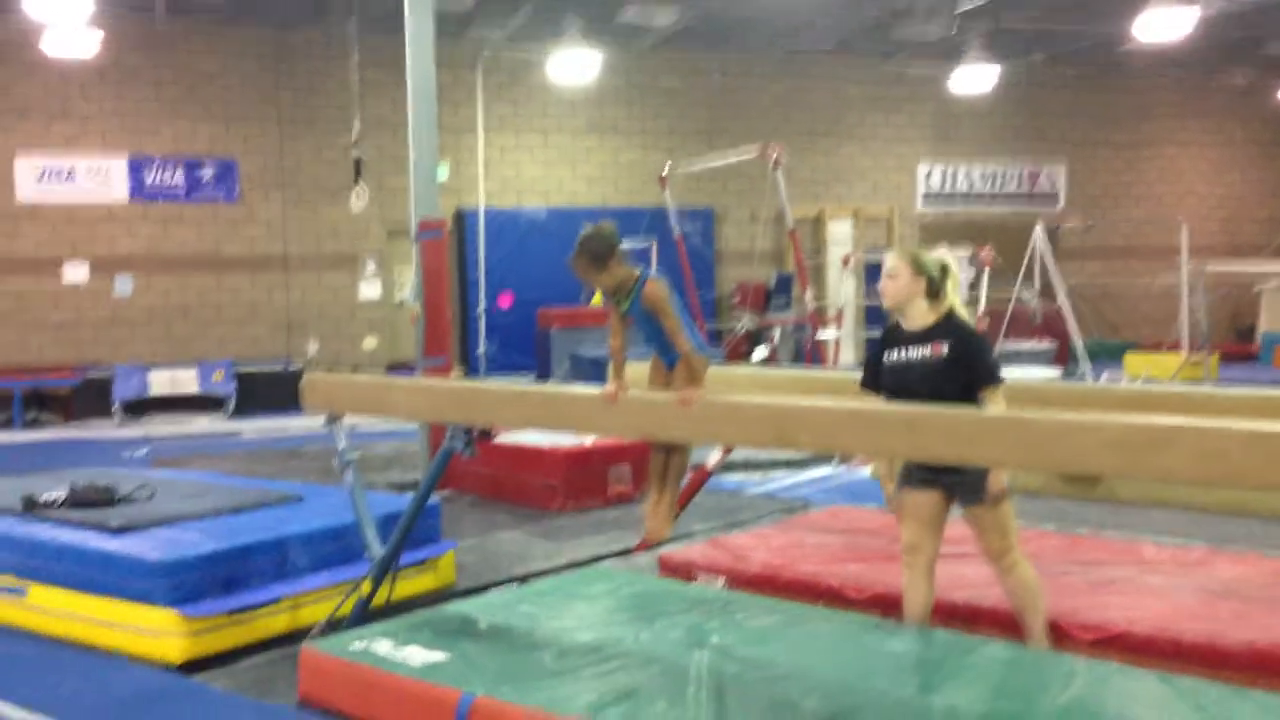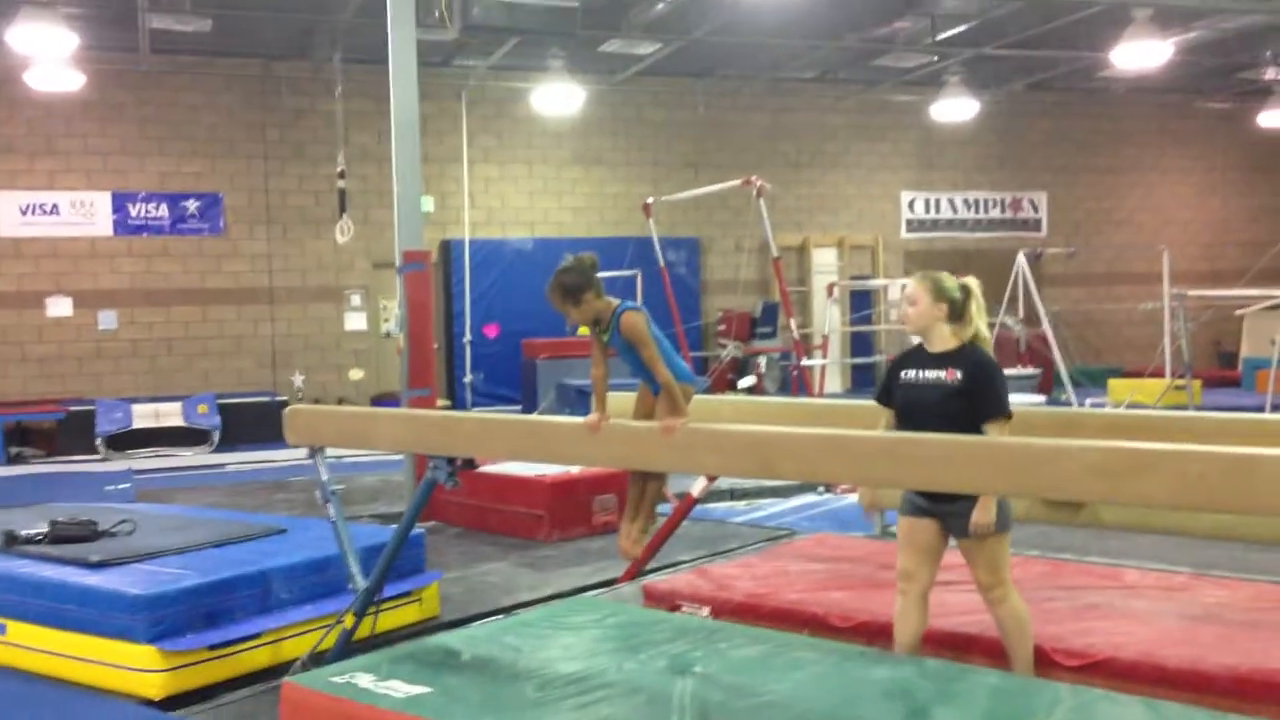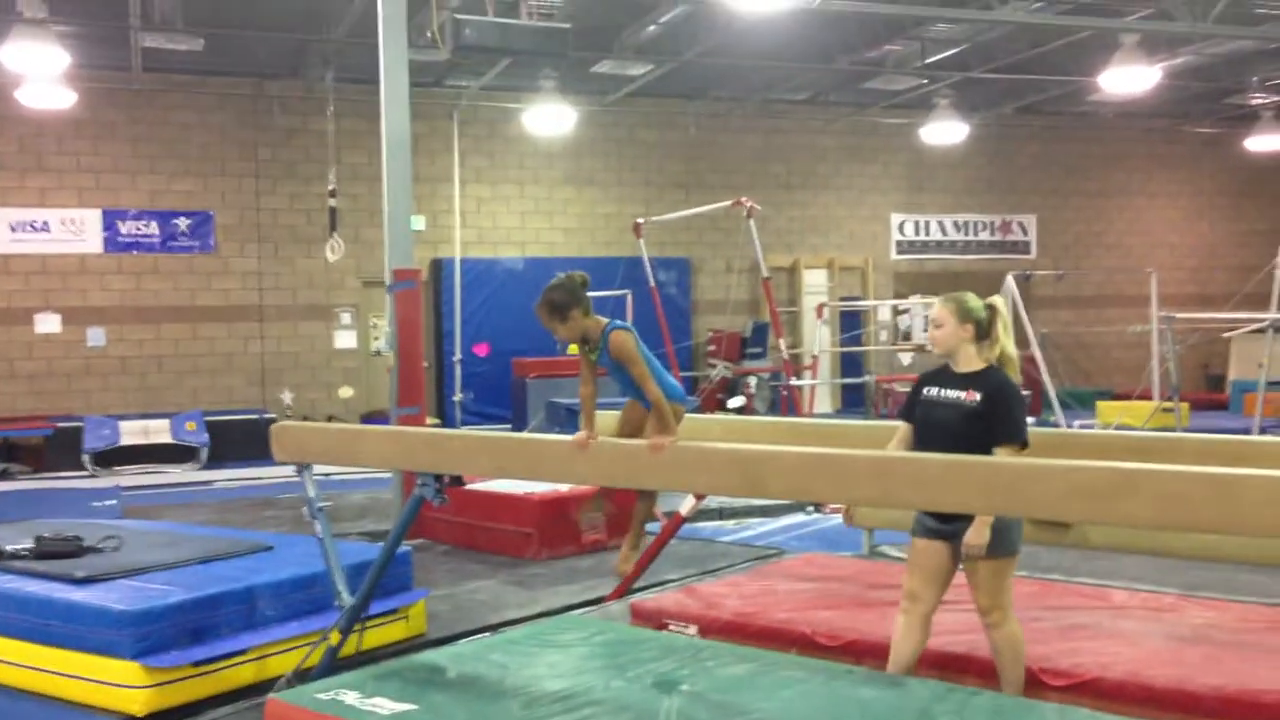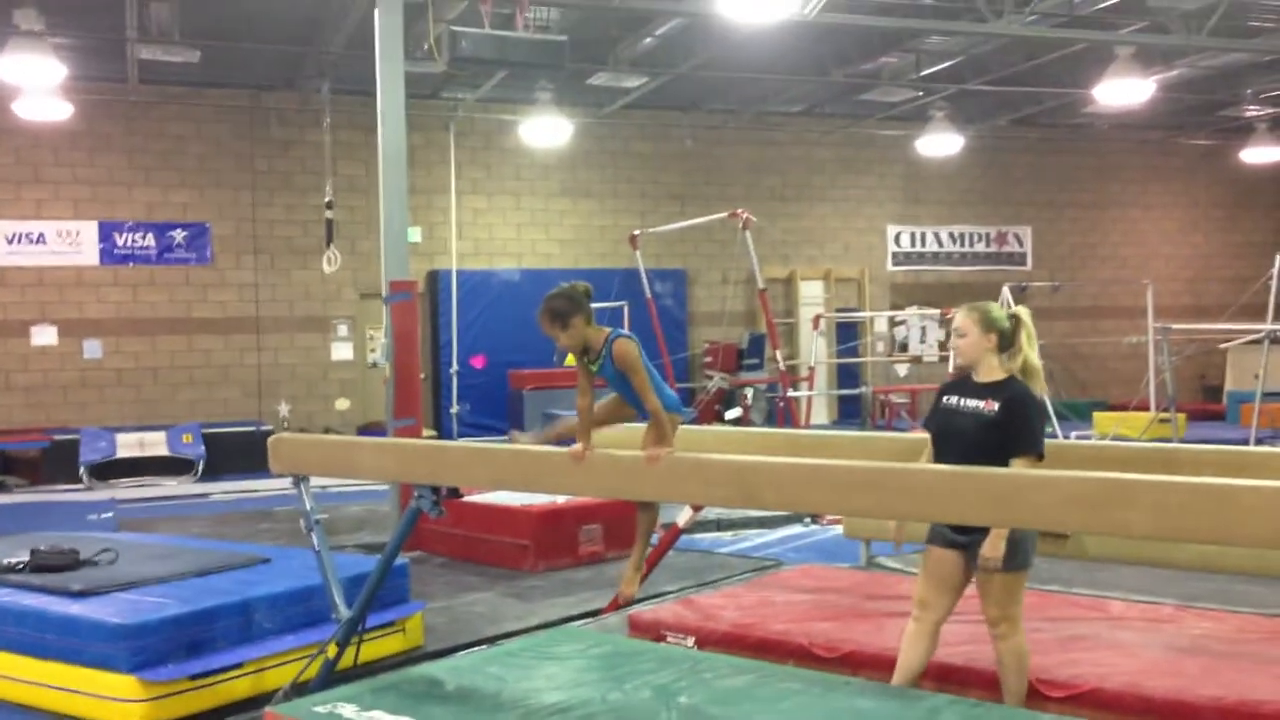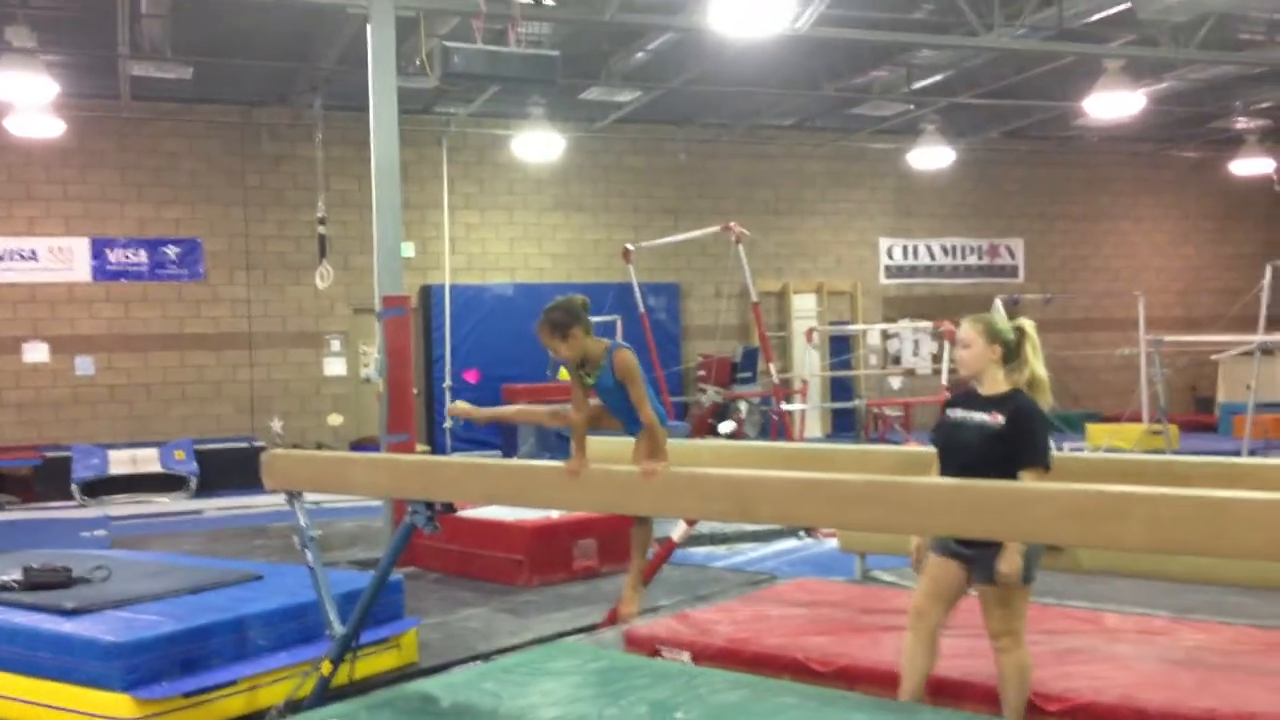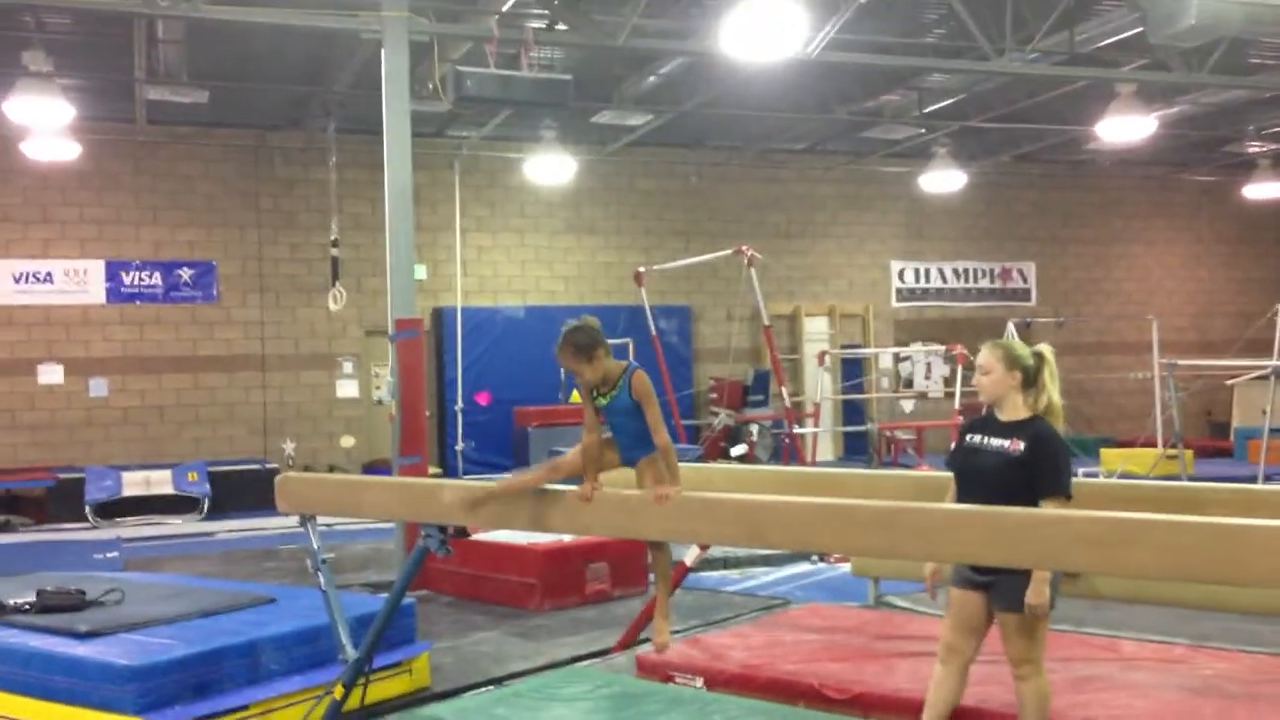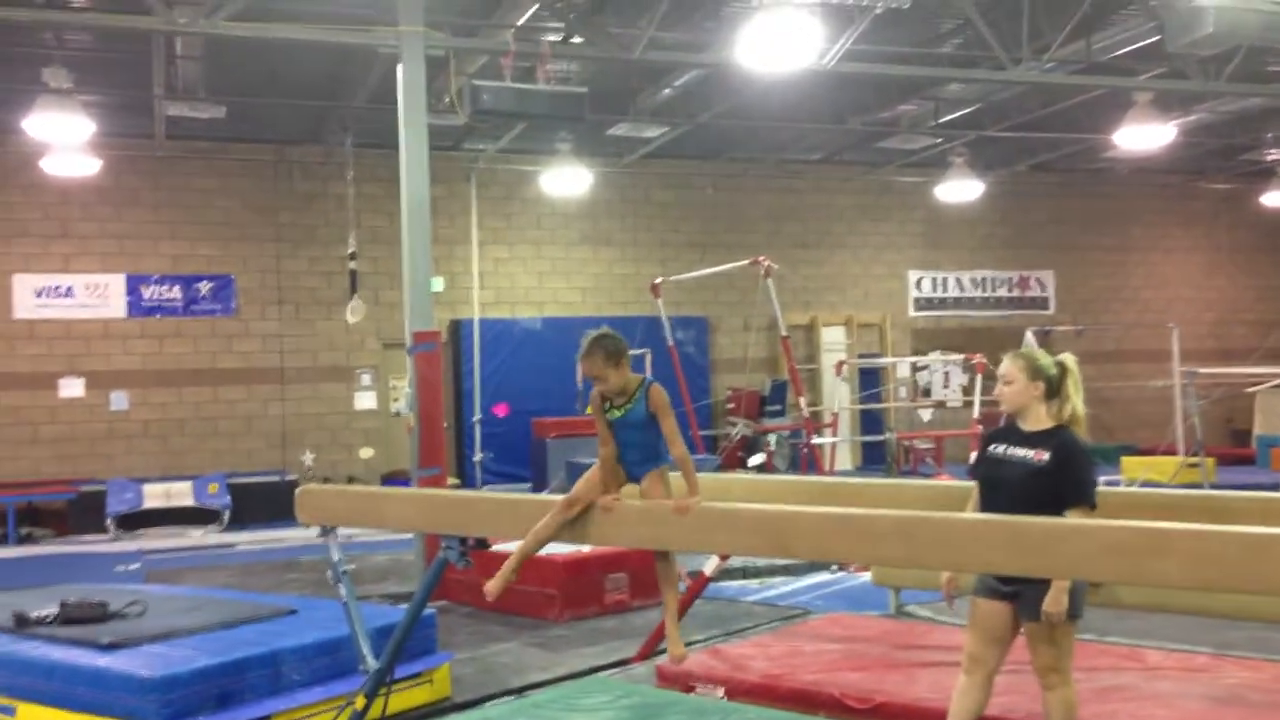
dt=0.2s
person 1, frame 1
left shoulder: (961, 337)
right shoulder: (888, 343)
left elbow: (993, 401)
left wrist: (998, 467)
right wrist: (886, 475)
left hip: (972, 464)
right hip: (920, 467)
left knee: (1004, 555)
right knee: (915, 554)
left ankle: (1039, 650)
person 1, frame 2
left shoulder: (978, 365)
right shoulder: (904, 364)
left elbow: (996, 437)
right elbow: (891, 428)
left wrist: (988, 500)
left hip: (970, 496)
right hip: (920, 495)
left knee: (995, 589)
right knee: (909, 582)
left ankle: (1026, 682)
person 1, frame 3
left shoulder: (1000, 388)
right shoulder: (929, 383)
right elbow: (904, 441)
left wrist: (984, 523)
left hip: (984, 518)
right hip: (933, 515)
left knee: (995, 613)
right knee: (914, 602)
person 1, frame 4
left shoulder: (1019, 399)
right shoulder: (950, 391)
left elbow: (1022, 474)
right elbow: (933, 455)
left wrist: (999, 534)
left hip: (999, 529)
right hip: (949, 524)
left knee: (1003, 624)
right knee: (924, 610)
person 1, frame 5
left shoulder: (1023, 411)
right shoulder: (956, 404)
left elbow: (1031, 487)
left wrist: (1015, 549)
right wrist: (922, 530)
left hip: (1001, 542)
right hip: (952, 536)
left knee: (1005, 637)
right knee: (921, 617)
person 1, frame 6
left shoulder: (1043, 439)
right shoulder: (973, 430)
right elbow: (956, 496)
left wrist: (1041, 579)
left hip: (1019, 570)
right hip: (972, 564)
left knee: (1025, 665)
right knee: (951, 654)
person 1, frame 7
left shoulder: (1067, 448)
right shoulder: (995, 440)
right elbow: (976, 506)
left wrist: (1061, 588)
left hip: (1045, 579)
right hip: (997, 573)
left knee: (1052, 675)
right knee: (975, 664)
person 2, frame 1
left shoulder: (651, 287)
right shoulder: (613, 291)
left elbow: (679, 338)
right elbow: (617, 338)
left wrist: (696, 384)
right wrist: (617, 381)
left hip: (689, 353)
right hip: (663, 355)
left ankle: (668, 503)
right ankle: (654, 499)
person 2, frame 2
left shoulder: (628, 318)
right shoulder: (596, 320)
left elbow: (660, 368)
right elbow: (599, 367)
left wrist: (678, 414)
right wrist: (600, 411)
left hip: (675, 380)
right hip: (650, 382)
left ankle: (641, 526)
right ankle: (629, 520)
person 2, frame 3
left shoulder: (617, 337)
right shoulder: (585, 338)
left elbow: (650, 387)
right elbow: (587, 386)
left wrist: (668, 432)
right wrist: (587, 430)
left hip: (667, 398)
right hip: (641, 397)
left ankle: (632, 543)
right ankle: (600, 498)
person 2, frame 4
left shoulder: (620, 346)
right shoulder: (582, 349)
left elbow: (650, 398)
right elbow: (584, 398)
left wrist: (663, 444)
right wrist: (583, 440)
left hip: (663, 408)
right hip: (632, 401)
right knee: (584, 419)
left ankle: (636, 564)
right ankle: (533, 440)
person 2, frame 5
left shoulder: (620, 357)
right shoulder: (577, 362)
left elbow: (646, 410)
right elbow: (580, 410)
left wrist: (659, 457)
right wrist: (578, 456)
left hip: (646, 423)
right hip: (615, 412)
right knee: (553, 416)
left ankle: (634, 583)
right ankle: (477, 412)
person 2, frame 6
left shoulder: (636, 378)
right shoulder: (588, 386)
left elbow: (659, 432)
right elbow: (591, 433)
left wrist: (672, 482)
right wrist: (590, 480)
left hip: (647, 451)
right hip: (616, 444)
right knee: (556, 468)
left ankle: (662, 613)
right ankle: (481, 495)
person 2, frame 7
left shoulder: (653, 393)
right shoulder: (598, 397)
left elbow: (677, 444)
right elbow: (606, 447)
left wrist: (692, 493)
right wrist: (608, 491)
left hip: (651, 466)
right hip: (619, 462)
right knee: (570, 503)
left ankle: (672, 626)
right ankle: (509, 567)
